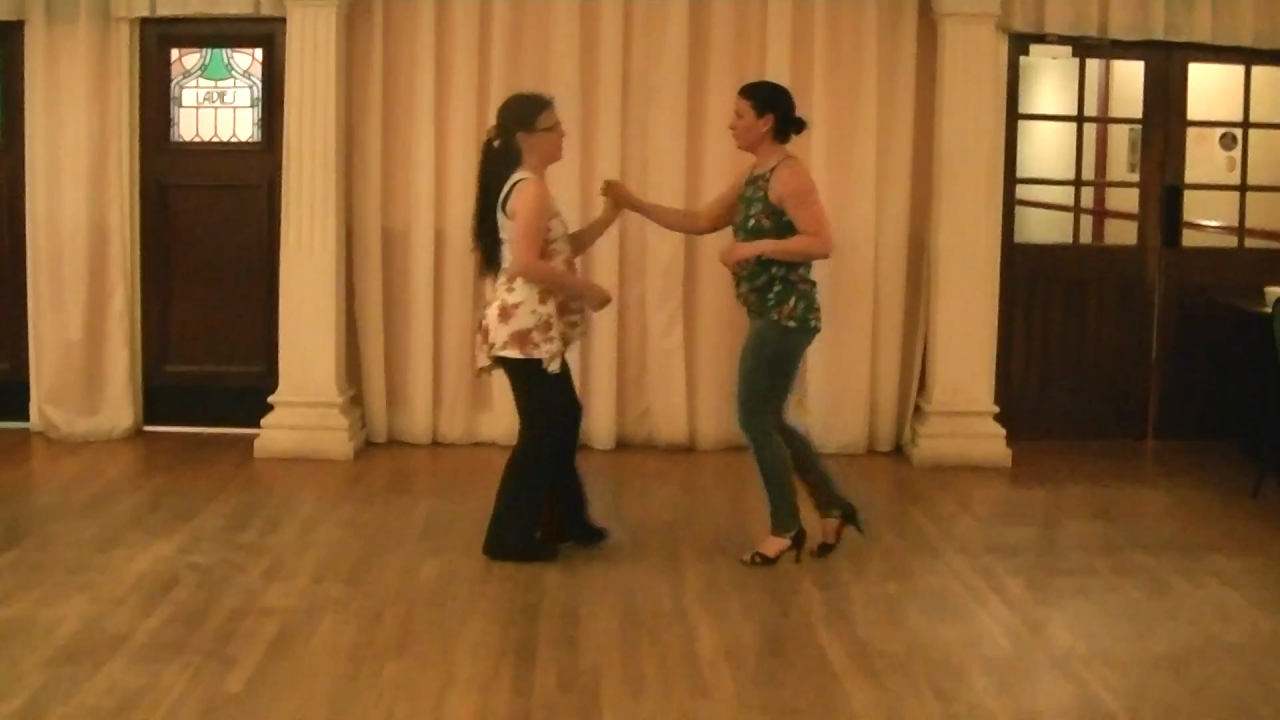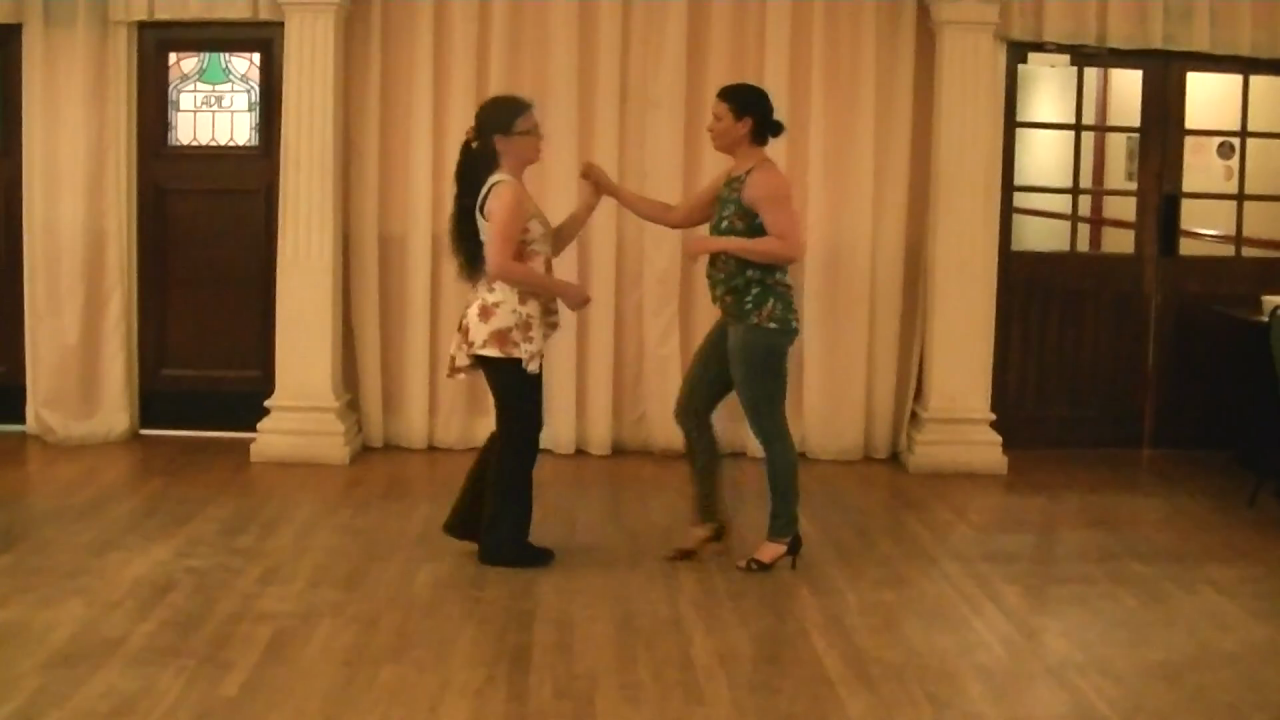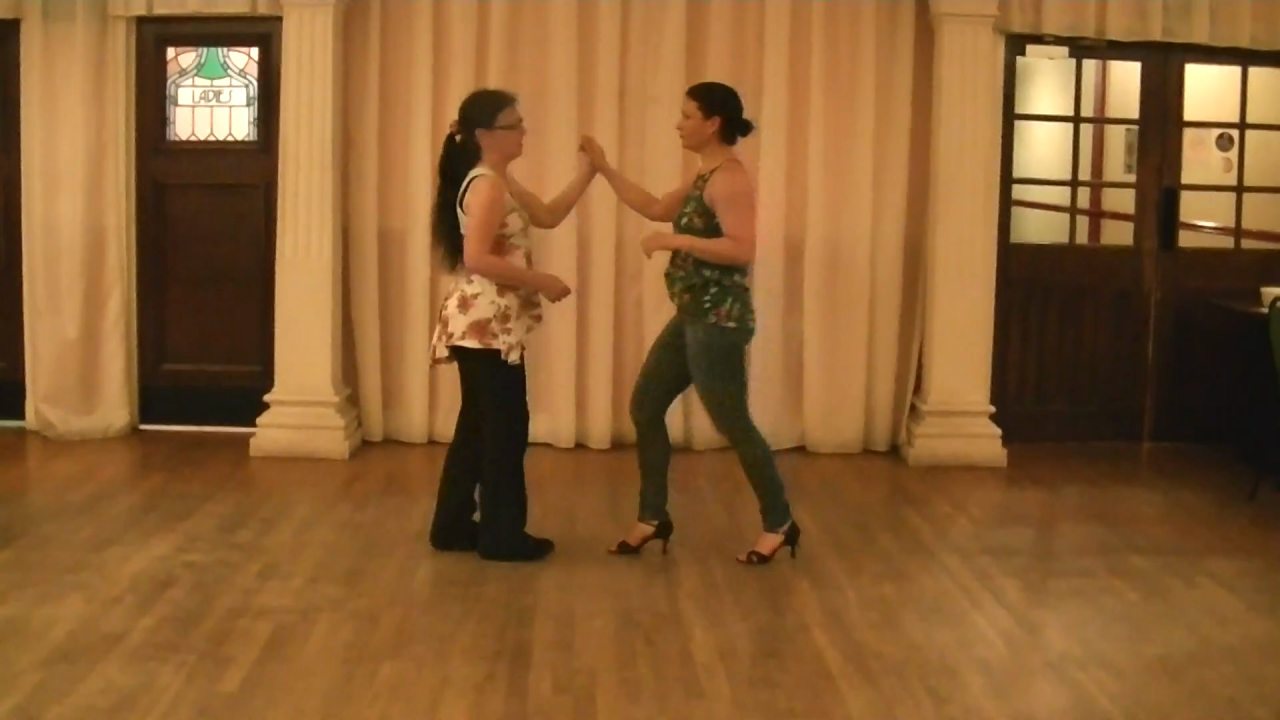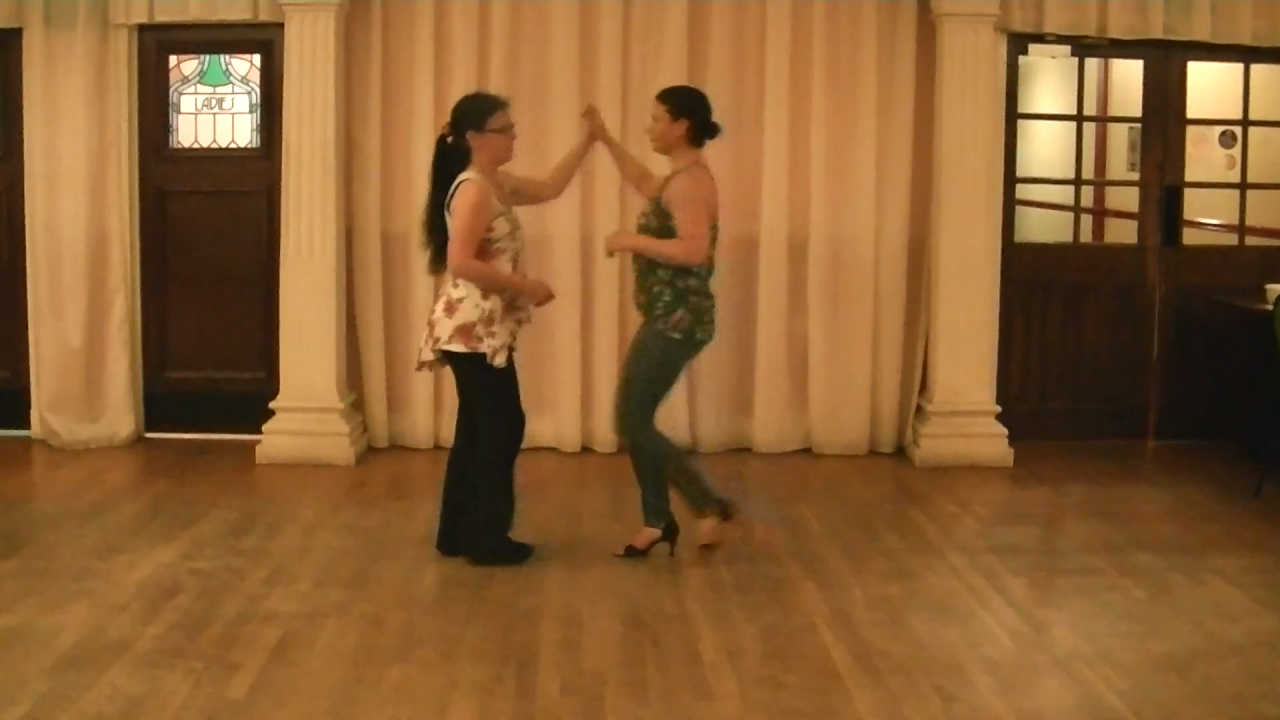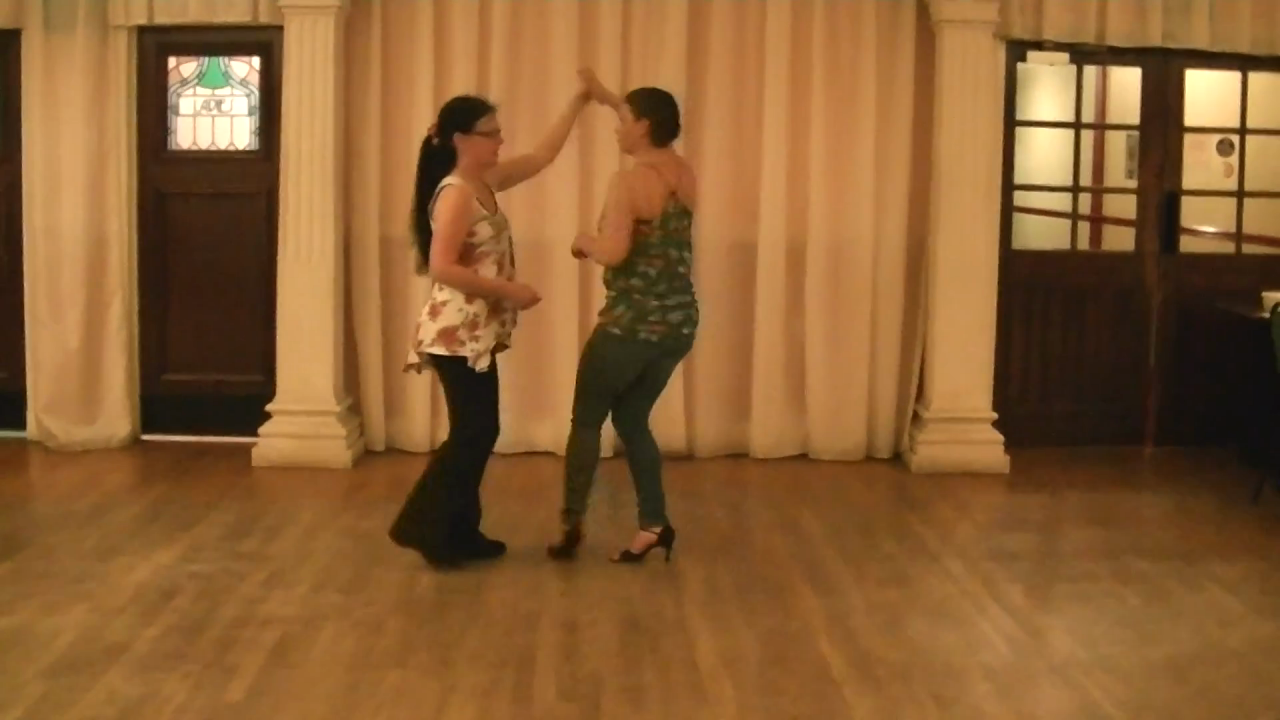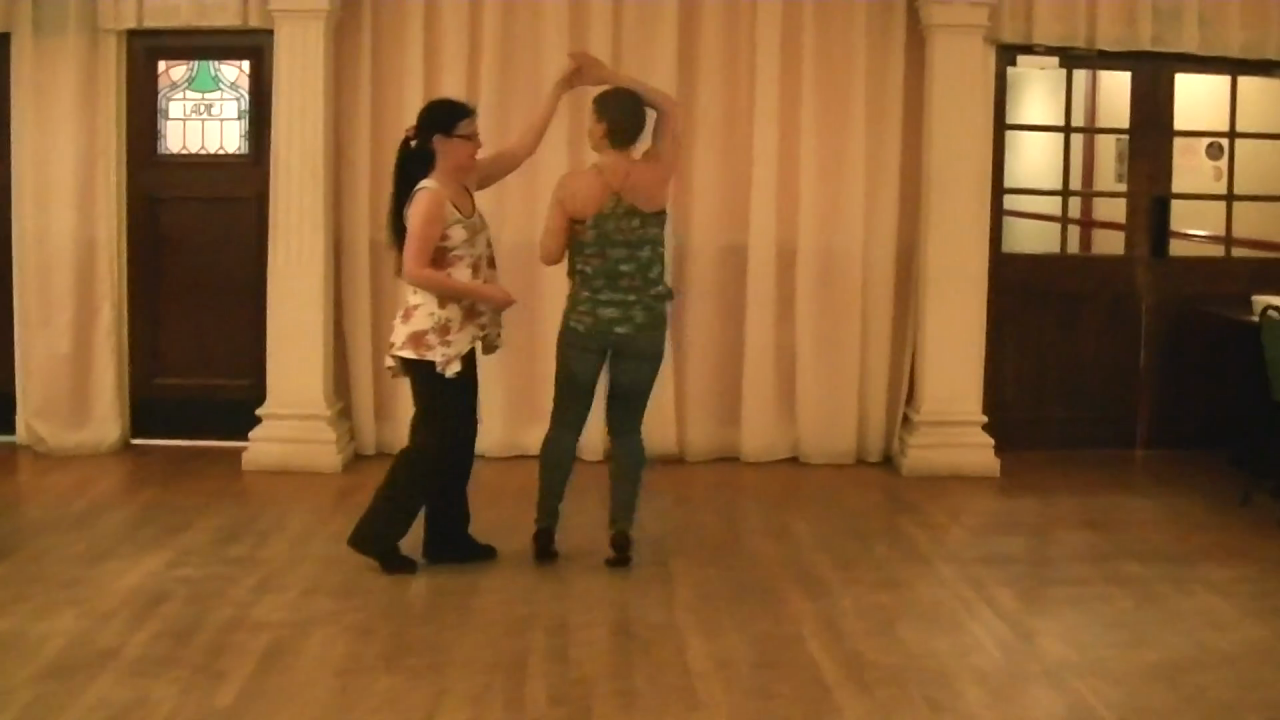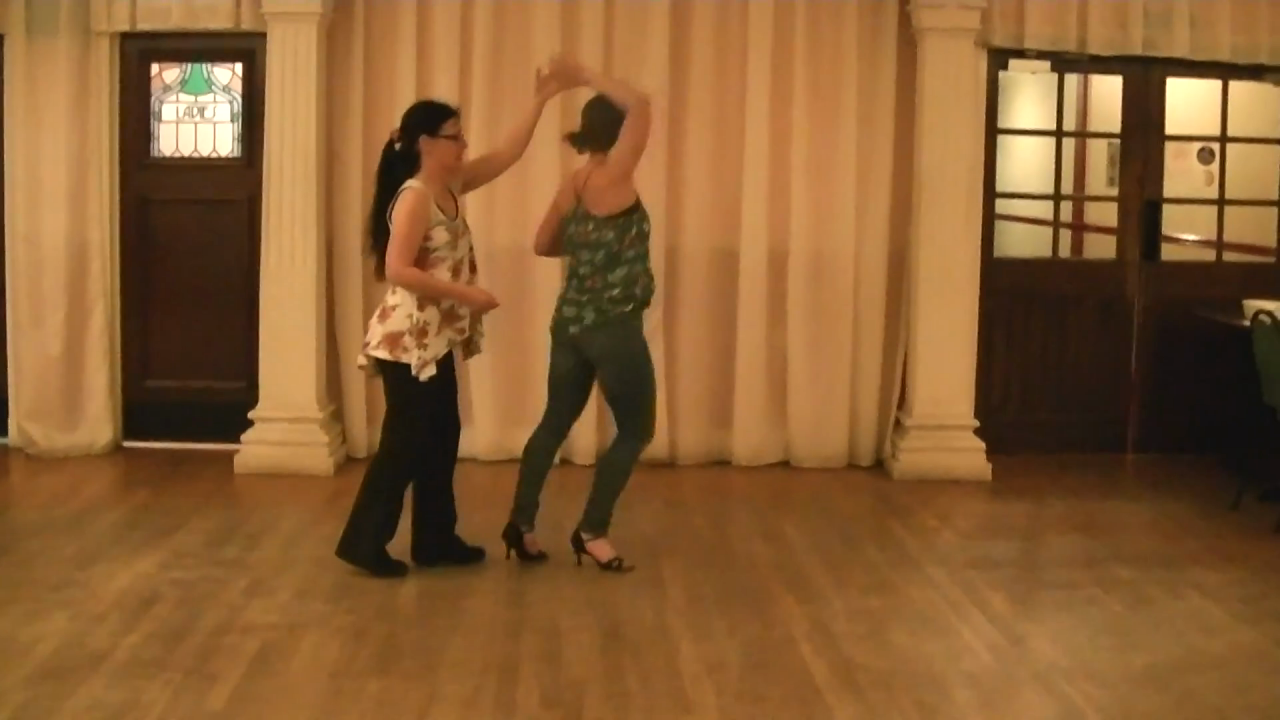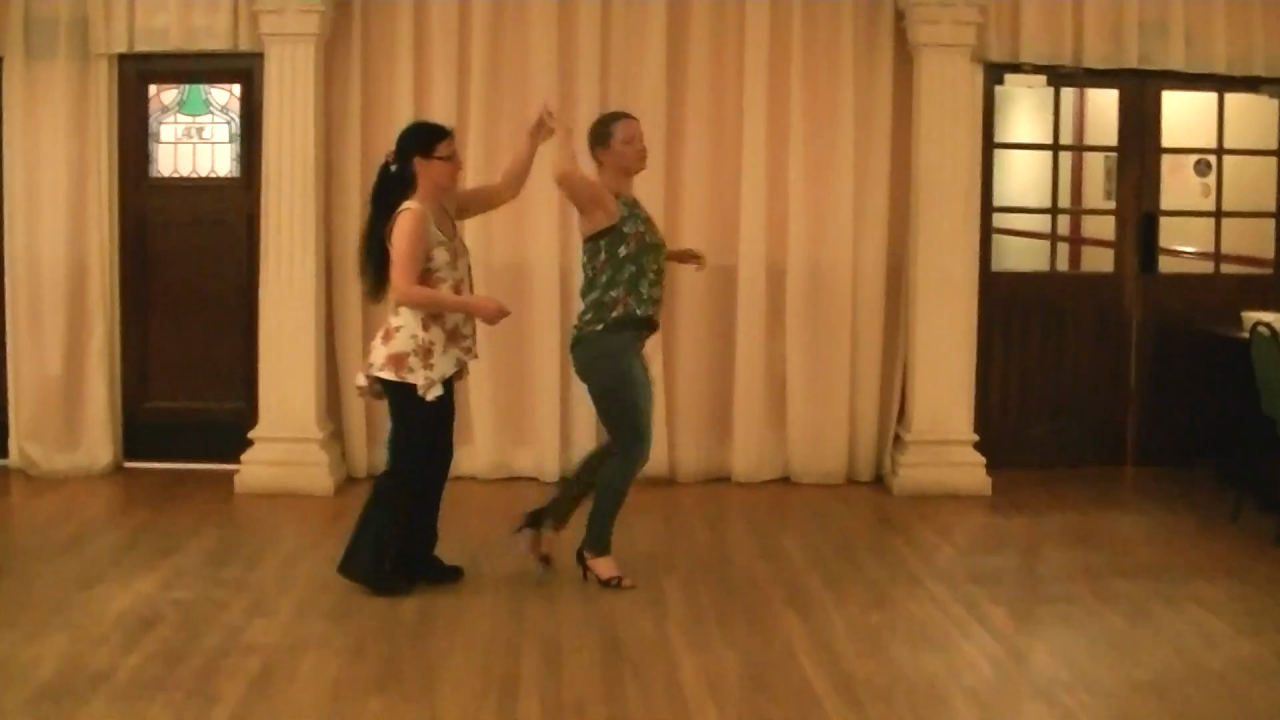
dt=0.2s
person 1, frame 1
left shoulder: (790, 176)
right shoulder: (752, 178)
left elbow: (820, 241)
right elbow: (700, 222)
left wrist: (753, 246)
right wrist: (637, 205)
left hip: (784, 314)
right hip: (767, 314)
left knee: (757, 421)
right knee: (766, 418)
left ankle: (785, 529)
right ankle: (833, 507)
person 1, frame 2
left shoulder: (765, 178)
right shoulder: (730, 178)
left elbow: (790, 247)
right elbow: (674, 215)
left wrist: (718, 241)
right wrist: (610, 189)
left hip: (762, 319)
right hip: (737, 318)
left knee: (767, 425)
right knee: (691, 412)
left ankle: (784, 534)
right ankle: (708, 519)
person 1, frame 3
left shoulder: (729, 179)
right shoulder: (705, 177)
left elbow: (741, 250)
right elbow: (653, 207)
left wrist: (673, 240)
right wrist: (604, 167)
left hip: (719, 318)
right hip: (694, 315)
left knee: (733, 425)
right knee: (644, 408)
left ankle: (779, 525)
right ankle: (653, 517)
person 1, frame 4
left shoulder: (689, 184)
right shoulder: (688, 175)
left elbow: (694, 252)
right elbow: (648, 185)
left wrist: (630, 242)
right wrist: (606, 140)
left hip: (675, 321)
right hip: (679, 318)
left knee: (632, 422)
right knee: (637, 419)
left ankle: (708, 504)
right ankle: (659, 522)
person 1, frame 5
left shoulder: (626, 185)
right shoulder: (682, 175)
left elbow: (611, 256)
right elbow: (663, 128)
left wrist: (585, 243)
right wrist: (610, 99)
left hip: (630, 323)
right hip: (679, 324)
left knee: (586, 420)
right knee: (633, 419)
left ankle: (571, 525)
right ankle: (653, 523)
person 1, frame 6
left shoulder: (572, 186)
right shoulder: (656, 176)
left elbow: (549, 253)
right elbow: (670, 109)
right wrist: (610, 75)
left hip: (584, 322)
right hip: (644, 324)
left knee: (565, 423)
right knee: (625, 427)
left ankle: (546, 529)
right ankle: (619, 530)
person 1, frame 7
left shoulder: (575, 185)
right shoulder: (614, 176)
left elbow: (542, 245)
right elbow: (640, 108)
right wrist: (587, 76)
left hip: (573, 321)
right hip: (615, 325)
left knee: (556, 420)
right knee: (636, 429)
left ankle: (522, 525)
right ankle: (593, 530)
person 1, frame 8
left shoulder: (632, 205)
right shoulder: (595, 197)
right elbow: (565, 174)
left wrist: (677, 255)
right wrist: (565, 138)
left hip: (630, 336)
right hip: (603, 339)
left knee: (624, 445)
right knee: (631, 447)
left ankle: (548, 517)
right ankle: (595, 549)
person 2, frame 1
left shoulder: (524, 187)
right shoulder: (530, 189)
left elbow: (560, 250)
right elbow: (526, 263)
left wrist: (608, 216)
right wrist: (584, 289)
left hip: (533, 327)
right hip: (526, 329)
left knee: (560, 420)
right knee: (544, 428)
left ankle: (565, 520)
right ankle: (511, 535)
person 2, frame 2
left shoulder: (510, 190)
right shoulder: (506, 191)
left elbow: (553, 242)
right elbow: (501, 265)
left wrist: (593, 197)
right wrist: (562, 288)
left hip: (506, 329)
right hip: (505, 331)
left knee: (515, 429)
right knee: (520, 433)
left ankle: (473, 516)
right ankle: (505, 542)
person 2, frame 3
left shoulder: (500, 183)
right shoulder: (486, 185)
left elbow: (550, 215)
right elbow: (477, 258)
left wrist: (589, 169)
right wrist: (541, 281)
left hip: (490, 322)
right hip: (485, 324)
left knee: (479, 425)
right knee: (507, 426)
left ankle: (453, 526)
right ankle: (503, 535)
person 2, frame 4
left shoulder: (495, 183)
right shoulder: (472, 189)
left elbow: (549, 187)
right elbow: (460, 263)
left wrist: (587, 140)
right wrist: (525, 285)
left hip: (485, 326)
right hip: (473, 328)
left knee: (480, 428)
right knee: (503, 426)
left ankle: (461, 532)
right ankle: (485, 535)
person 2, frame 5
left shoulder: (485, 181)
right shoulder: (455, 194)
left elbow: (540, 157)
right elbow: (442, 267)
left wrist: (577, 106)
right wrist: (508, 288)
left hip: (478, 331)
right hip: (458, 333)
left knee: (476, 431)
right knee: (475, 432)
left ankle: (458, 533)
right ankle: (419, 525)
person 2, frame 6
left shoulder: (465, 183)
right shoulder: (429, 197)
left elbow: (521, 151)
right elbow: (413, 270)
left wrist: (557, 94)
right wrist: (481, 292)
left hip: (456, 336)
right hip: (431, 336)
left knee: (457, 437)
right knee: (434, 438)
left ankle: (447, 538)
right ankle: (377, 534)
person 2, frame 7
left shoulder: (450, 185)
right shoulder: (413, 197)
left elbow: (508, 155)
right elbow: (397, 270)
left wrist: (541, 99)
right wrist: (463, 291)
left hip: (436, 338)
right hip: (409, 338)
left knee: (441, 437)
right knee: (405, 441)
left ankle: (436, 540)
right ankle: (364, 543)
person 2, frame 8
left shoulder: (446, 207)
right shoulder: (411, 217)
left elbow: (504, 190)
right elbow: (404, 290)
left wrist: (533, 142)
right wrist: (472, 305)
left hip: (435, 357)
right hip: (412, 358)
left knee: (426, 460)
right knee: (411, 462)
left ankle: (413, 558)
right ankle: (366, 559)
